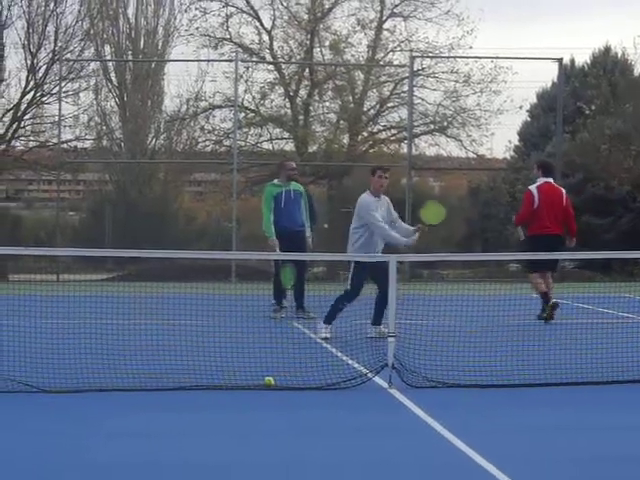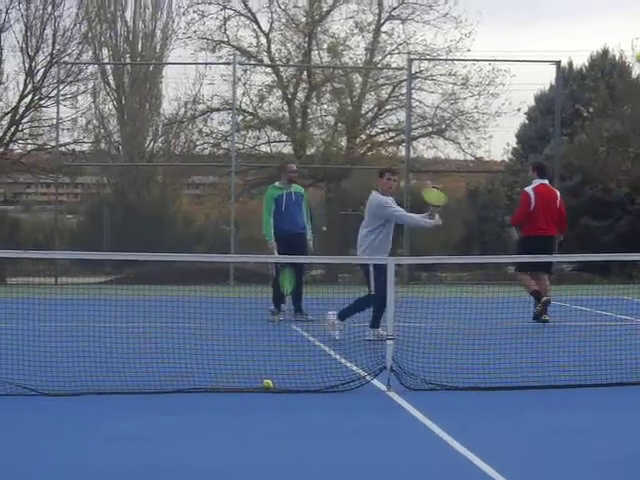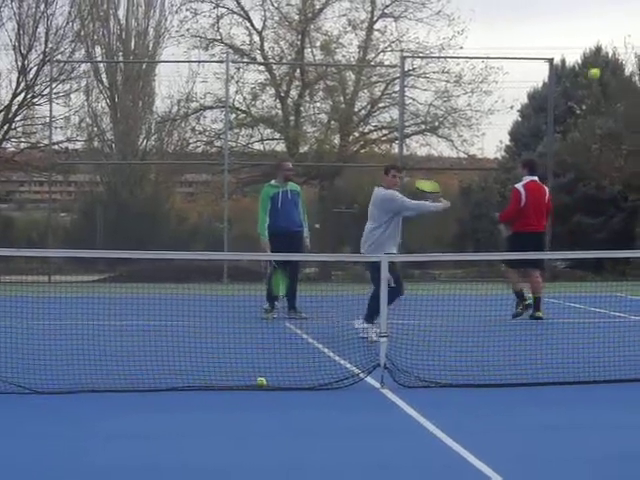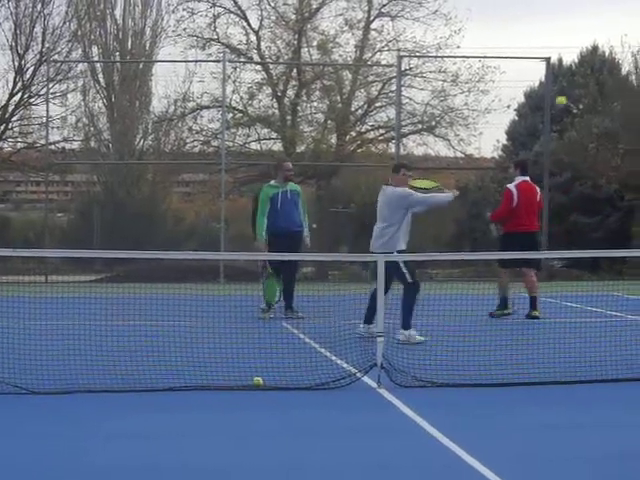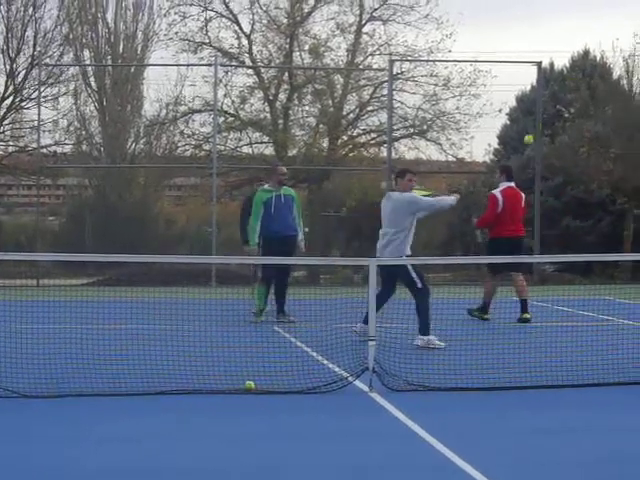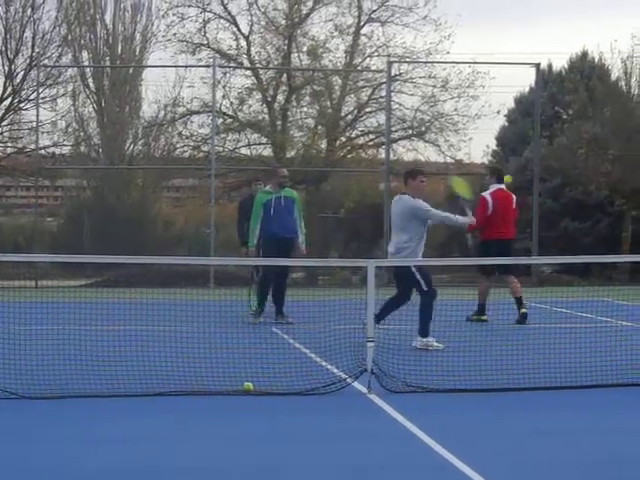
dt=0.1s
person 1, frame 1
left shoulder: (385, 201)
right shoulder: (367, 201)
left elbow: (395, 223)
right elbow: (379, 228)
left wrist: (411, 231)
right wrist: (404, 242)
left hip: (376, 255)
right hip: (360, 255)
left knee: (386, 289)
right knee: (352, 293)
left ankle: (376, 326)
right ankle: (326, 324)
person 1, frame 2
left shoulder: (387, 200)
right shoulder: (379, 201)
left elbow: (406, 217)
right elbow: (404, 218)
left wrist: (426, 217)
right wrist: (431, 222)
left hip: (380, 255)
right hip: (370, 255)
left knee: (383, 294)
right knee: (376, 296)
left ankle: (374, 329)
right ankle: (338, 318)
person 1, frame 3
left shoulder: (383, 195)
right shoulder: (388, 196)
left elbow: (406, 211)
right elbow: (415, 206)
left wrist: (434, 204)
right wrist: (441, 205)
left hip: (375, 250)
right hip: (377, 251)
left knee: (380, 289)
right knee: (396, 289)
left ankle: (368, 325)
right ankle: (367, 322)
person 1, frame 4
left shoulder: (386, 192)
right shoulder: (401, 194)
left elbow: (415, 207)
right elbow: (428, 199)
right wrist: (450, 195)
left hip: (382, 247)
right hip: (390, 249)
left knee: (383, 287)
right knee: (412, 286)
left ankle: (367, 325)
right ankle: (406, 331)
person 1, frame 5
left shoulder: (388, 199)
right shoulder: (408, 199)
right elbow: (435, 203)
right wrist: (453, 198)
left hip: (385, 254)
right hip: (397, 255)
left knee: (385, 292)
right knee: (422, 292)
left ankle: (363, 325)
right ankle: (424, 336)
person 1, frame 6
left shoulder: (399, 201)
right shoulder: (413, 205)
right elbow: (441, 217)
right wrist: (465, 221)
left hip: (399, 256)
right hip: (408, 257)
left knee: (402, 295)
right knee: (429, 294)
left ankle: (374, 321)
right ankle: (423, 338)
person 2, frame 1
left shoulder: (533, 190)
right shoulder: (561, 192)
left elbow: (524, 215)
right elbow: (570, 216)
left wrist: (516, 221)
right wrist: (572, 235)
left hip: (537, 236)
right hip: (555, 237)
left knee: (534, 274)
right knee: (547, 273)
left ankle: (549, 301)
right ankle: (546, 309)
person 2, frame 2
left shoulder: (529, 192)
right shoulder: (555, 193)
left elbow: (521, 217)
right elbow: (562, 217)
left wrist: (512, 222)
right wrist: (559, 232)
left hip: (531, 238)
right hip: (549, 238)
left knee: (522, 272)
right knee: (542, 275)
left ankle: (540, 299)
right ankle: (543, 312)
person 2, frame 3
left shoulder: (519, 188)
right shoulder: (544, 189)
left elbow: (511, 212)
right elbow: (548, 212)
left wrist: (500, 217)
left hip: (521, 234)
right hip: (539, 234)
left knee: (511, 269)
right knee: (535, 272)
left ankle: (523, 300)
right ankle: (537, 309)
person 2, frame 4
left shoulder: (511, 188)
right shoulder: (536, 189)
left elbow: (503, 212)
left wrist: (492, 217)
left hip: (513, 234)
right hip: (531, 234)
left knee: (504, 269)
right knee: (529, 271)
left ankle: (503, 306)
right ankle: (533, 308)
person 2, frame 5
left shoulder: (496, 194)
right shoulder: (520, 195)
left elbow: (489, 218)
left wrist: (478, 223)
left hip: (499, 239)
right hip: (517, 238)
left knee: (492, 275)
right knee: (517, 275)
left ankle: (484, 310)
right ankle: (525, 312)
person 2, frame 6
left shoulder: (486, 197)
right shoulder: (512, 197)
left elbow: (479, 221)
left wrist: (469, 226)
left hip: (489, 241)
right hip: (507, 240)
left knee: (485, 277)
right knee: (510, 276)
left ankle: (481, 312)
right ankle: (521, 308)
person 3, frame 1
left shoulder: (299, 189)
right shoulder: (271, 189)
right elbow: (268, 214)
left wrist: (308, 235)
right wrist: (271, 236)
left hip: (298, 235)
right hip: (281, 235)
left knee: (300, 271)
right knee: (280, 271)
left ankle: (300, 307)
right ankle: (278, 306)
person 3, frame 2
left shoulder: (300, 191)
right shoulder: (272, 192)
left elbow: (306, 215)
right elbow: (268, 217)
left wrist: (309, 237)
right wrist: (270, 239)
left hip: (299, 237)
right hip: (281, 238)
left knee: (298, 274)
right knee: (280, 274)
left ankle: (298, 310)
right ankle: (277, 309)
person 3, frame 3
left shoulder: (296, 189)
right shoulder: (268, 190)
left elbow: (302, 213)
right elbow: (263, 215)
left wrist: (306, 235)
right wrist: (264, 237)
left hip: (295, 235)
right hip: (277, 235)
left knee: (293, 272)
left ankle: (292, 308)
right ankle: (270, 306)
person 3, frame 4
left shoulder: (296, 189)
right shoulder: (268, 190)
left elbow: (303, 213)
right elbow: (262, 216)
left wrist: (305, 234)
right wrist: (261, 238)
left hip: (294, 235)
right hip: (276, 236)
left knee: (291, 272)
right knee: (275, 271)
left ankle: (289, 307)
right ankle: (268, 306)
person 3, frame 5
left shoulder: (291, 194)
right shoulder: (262, 194)
left elbow: (297, 217)
right elbow: (255, 219)
left wrist: (300, 238)
right wrist: (253, 242)
left hip: (288, 240)
right hip: (270, 240)
left knee: (283, 276)
right knee: (267, 275)
left ankle: (281, 311)
right ankle: (260, 309)
person 3, frame 6
left shoulder: (292, 195)
right shoulder: (262, 196)
left elbow: (298, 219)
right elbow: (255, 221)
left wrist: (301, 241)
right wrist: (252, 244)
left hip: (287, 241)
right hip: (269, 241)
left knee: (282, 277)
right knee: (267, 275)
left ankle: (279, 313)
right ankle: (259, 309)
